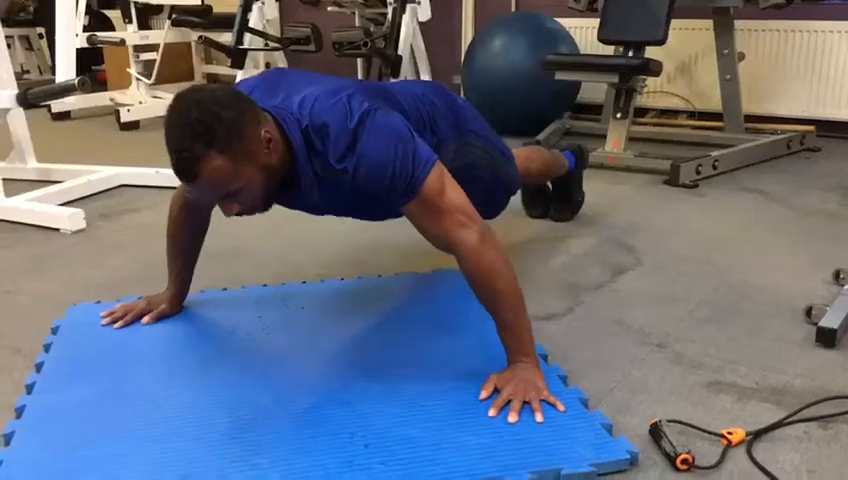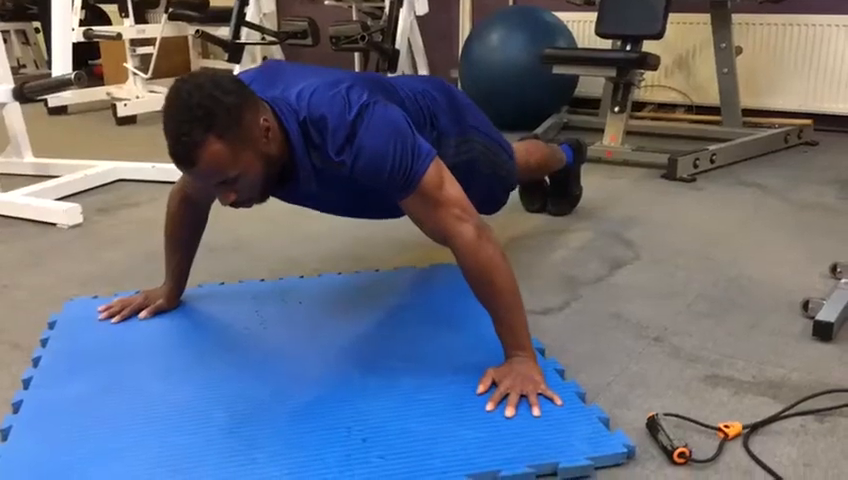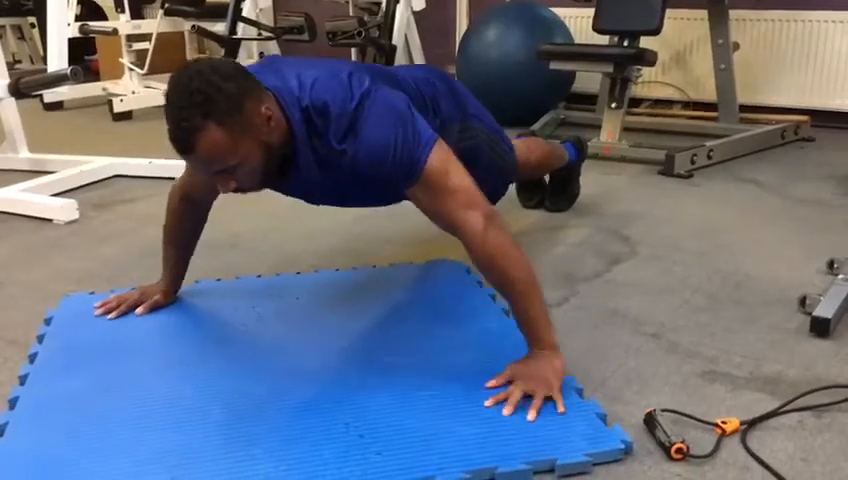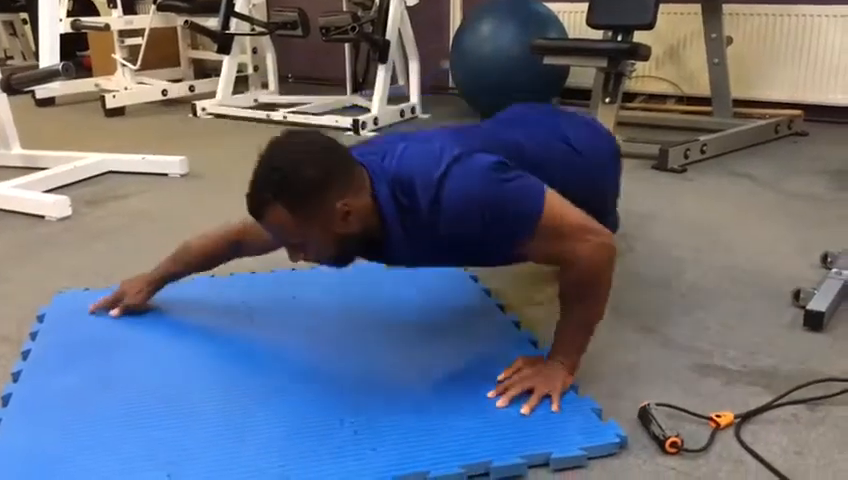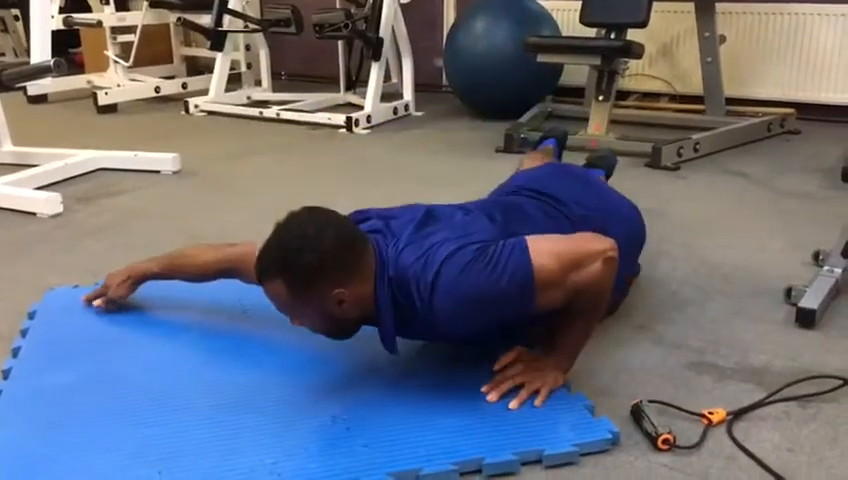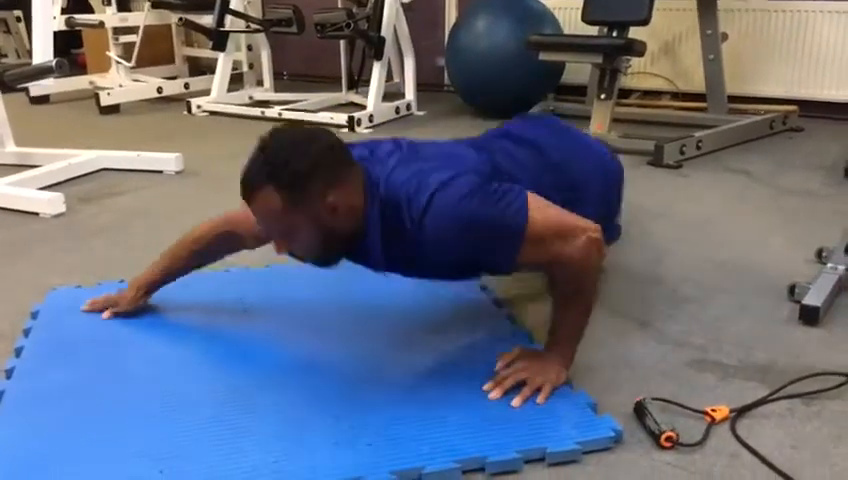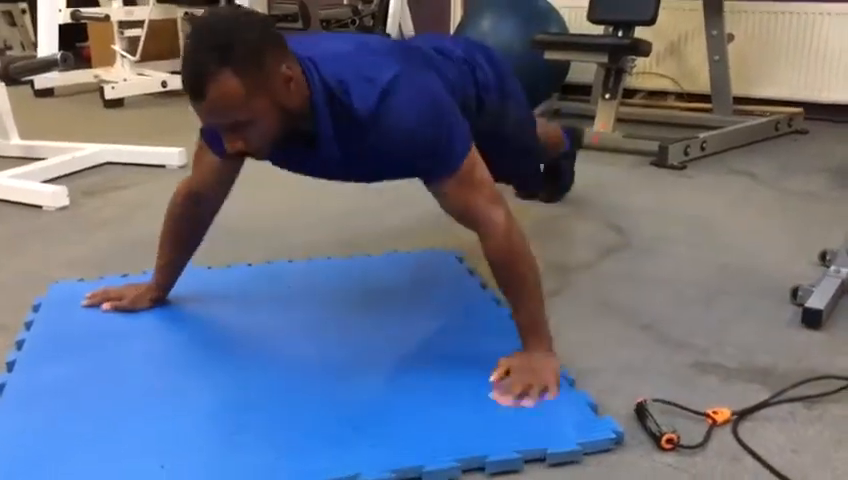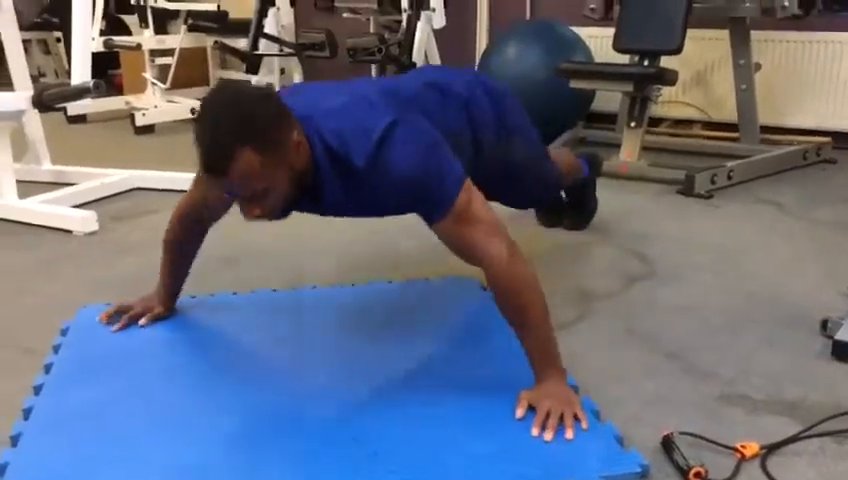
dt=0.5s
person 1, frame 1
left shoulder: (358, 141)
right shoulder: (226, 131)
left elbow: (470, 239)
right elbow: (188, 205)
left wrist: (523, 363)
right wrist: (174, 294)
left hip: (441, 133)
right hip: (398, 150)
left knee: (506, 178)
right knee: (505, 175)
left ankle: (566, 164)
right ankle: (557, 164)
person 1, frame 2
left shoulder: (357, 132)
right shoulder: (223, 125)
left elbow: (466, 233)
right elbow: (187, 198)
left wrist: (521, 357)
right wrist: (171, 288)
left hip: (444, 129)
left knee: (506, 173)
right knee: (494, 175)
left ankle: (564, 157)
right ankle: (555, 159)
person 1, frame 3
left shoulder: (359, 124)
right shoulder: (227, 119)
left elbow: (478, 224)
right elbow: (188, 193)
left wrist: (544, 350)
right wrist: (167, 284)
left hip: (442, 116)
left knee: (506, 166)
right knee: (496, 166)
left ankle: (565, 155)
right ankle: (555, 158)
person 1, frame 4
left shoulder: (455, 194)
right shoulder: (328, 187)
left elbow: (594, 247)
right elbow: (237, 237)
left wrist: (561, 363)
right wrist: (153, 280)
left hip: (579, 153)
right hip: (516, 136)
person 1, frame 5
left shoulder: (450, 293)
right shoulder: (354, 243)
left elbow: (598, 256)
right elbow: (234, 254)
left wrist: (555, 360)
right wrist: (139, 270)
left hip: (600, 224)
right hip: (525, 206)
left ankle: (592, 170)
right ankle: (547, 147)
person 1, frame 6
left shoulder: (442, 215)
right shoulder: (338, 182)
left elbow: (584, 239)
right elbow: (229, 228)
left wrist: (557, 357)
right wrist: (144, 285)
left hip: (578, 171)
right hip: (509, 148)
person 1, frame 7
left shoulder: (394, 104)
right shoulder: (239, 92)
left elbow: (492, 221)
right elbow: (197, 196)
left wrist: (536, 348)
right wrist: (157, 287)
left hip: (473, 84)
left knee: (520, 157)
left ankle: (561, 145)
right ankle: (549, 153)
person 1, frame 8
left shoulder: (387, 153)
right shoulder: (250, 149)
left elbow: (497, 255)
right elbow: (193, 214)
left wrist: (551, 378)
right wrist: (165, 294)
left hip: (475, 115)
right hip: (416, 107)
left knee: (539, 183)
left ankle: (581, 170)
